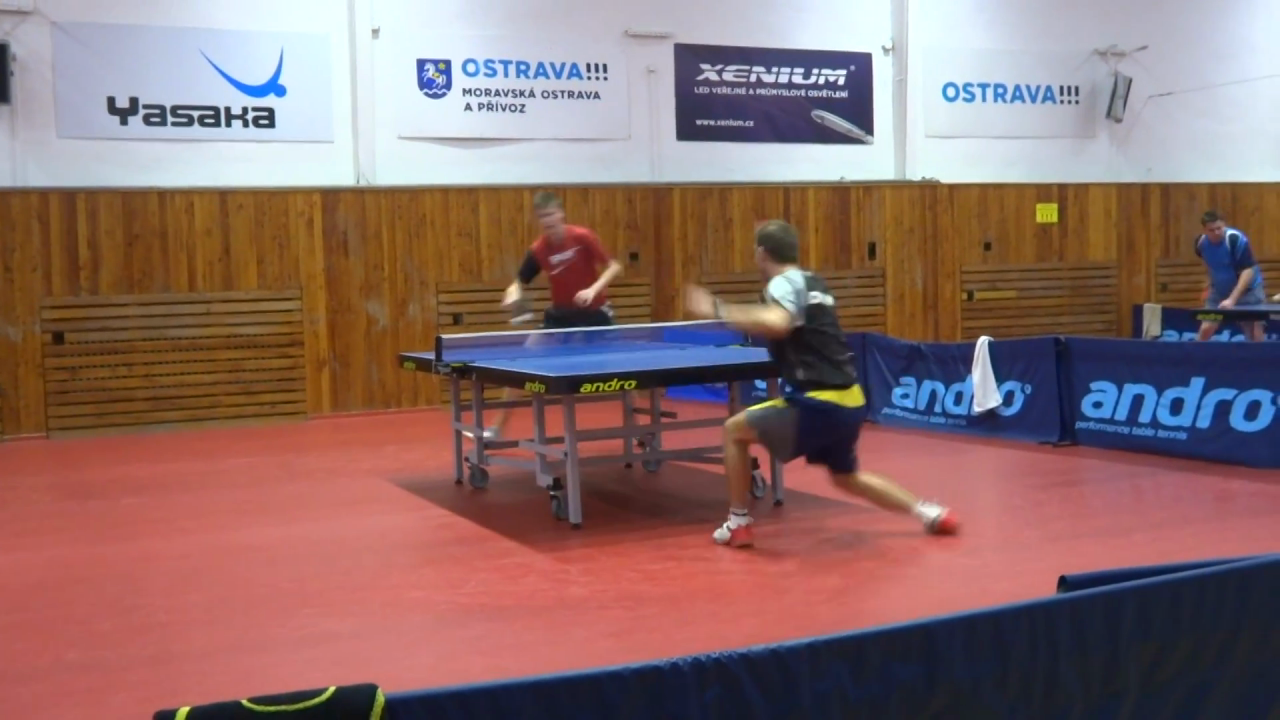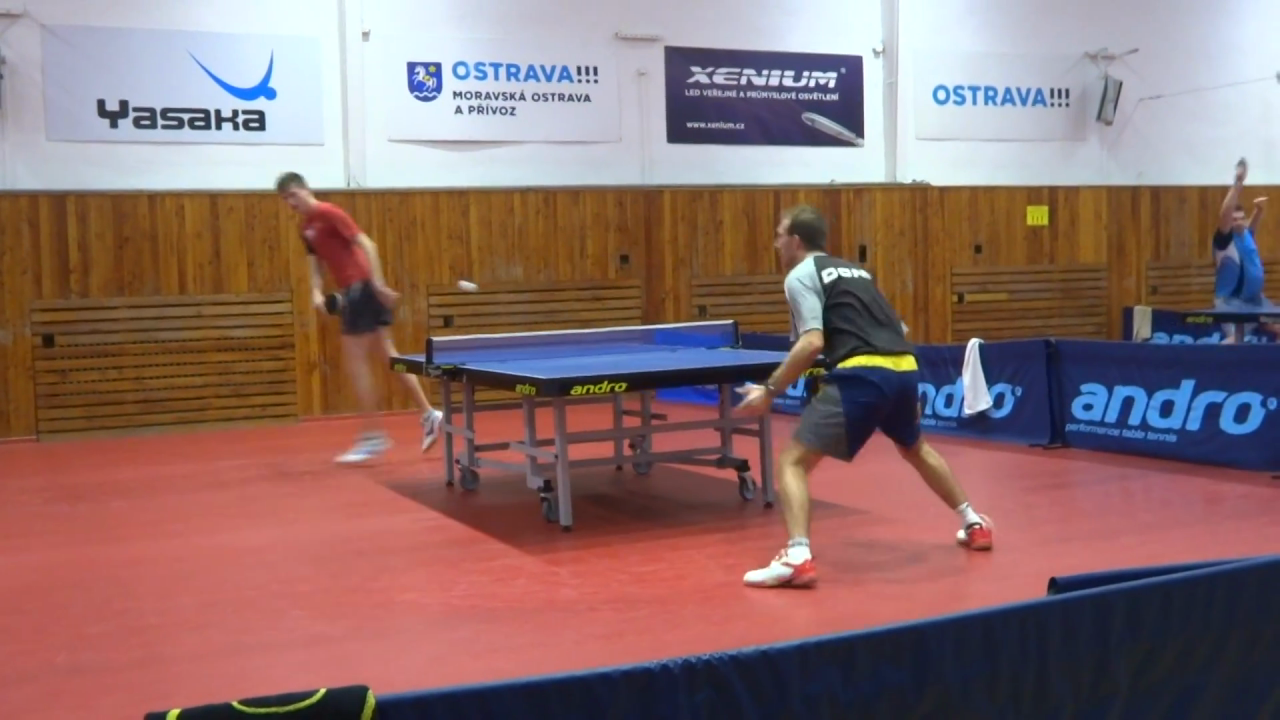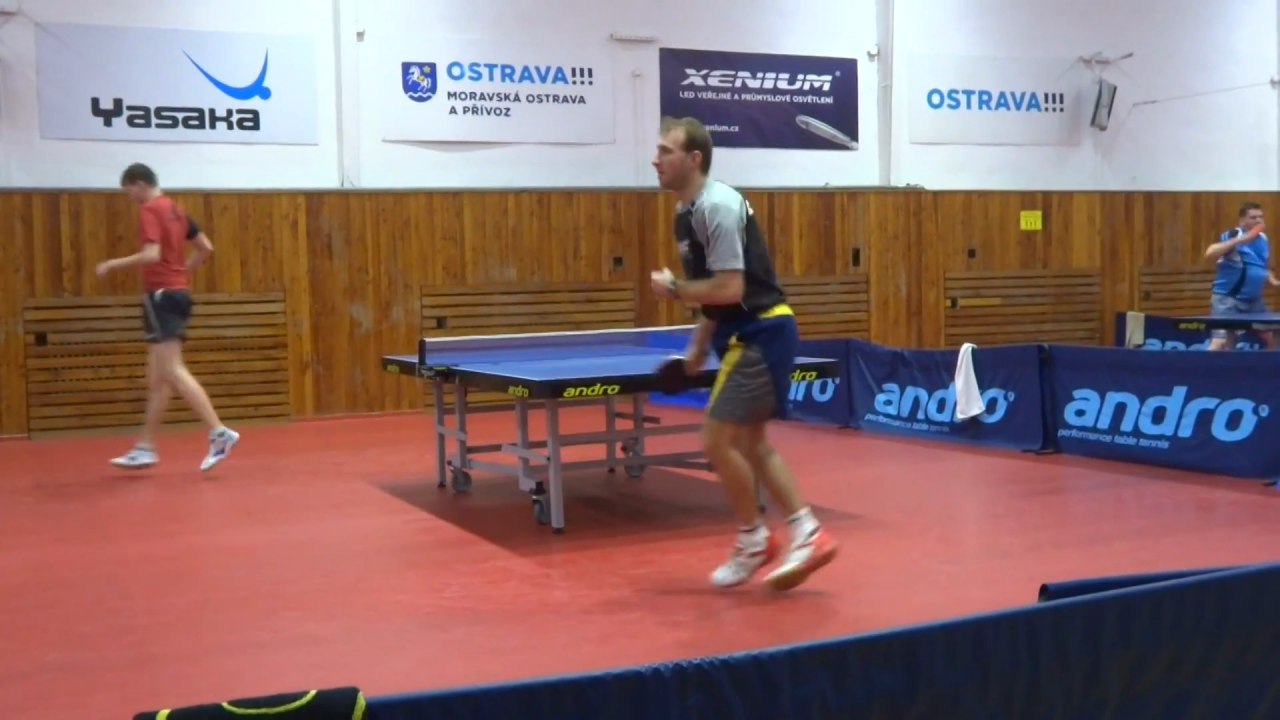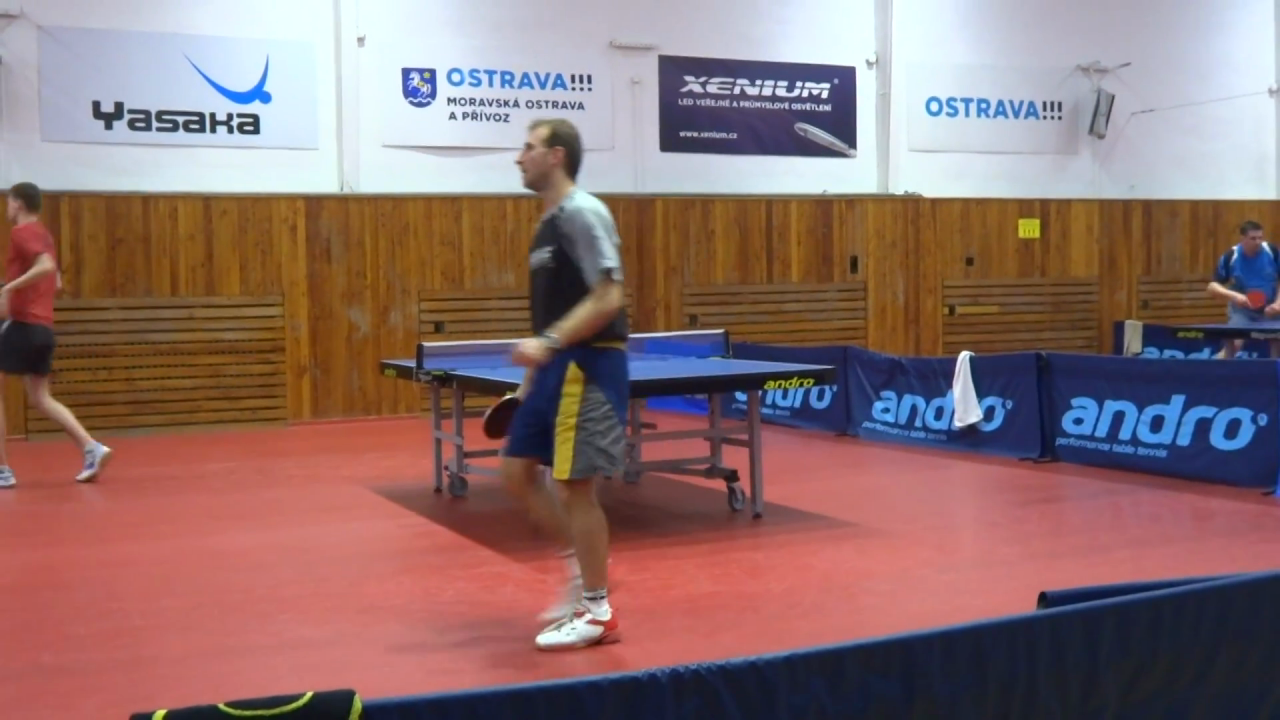
dt=0.5s
person 1, frame 1
left shoulder: (784, 283)
right shoulder: (815, 282)
left elbow: (776, 323)
left wrist: (719, 311)
left hip: (817, 406)
right hip: (849, 404)
left knee: (735, 432)
right knee: (846, 478)
left ankle: (738, 524)
right ankle: (933, 513)
person 1, frame 2
left shoulder: (801, 276)
right shoulder: (857, 272)
left elbow: (812, 344)
left wrist: (769, 391)
left hip: (861, 377)
right hip: (904, 371)
left knee: (791, 462)
right knee: (915, 450)
left ankle: (797, 556)
right ankle: (973, 524)
person 1, frame 3
left shoulder: (718, 206)
right shoulder: (689, 209)
left elbow: (729, 290)
left wrist: (672, 288)
right wrist: (700, 342)
left hip: (759, 333)
right hip: (740, 335)
left knee: (718, 439)
right knee: (752, 439)
left ankle: (753, 538)
right ankle: (809, 534)
person 1, frame 4
left shoulder: (583, 212)
right shoulder: (551, 222)
left elbow: (609, 297)
left wrist: (548, 342)
right wrist: (535, 375)
left hip: (587, 367)
right hip: (556, 370)
left knee: (575, 485)
right knee: (516, 474)
left ankle: (596, 610)
right ankle: (585, 570)
person 2, frame 1
left shoulder: (583, 237)
right shoulder: (538, 251)
left elbow: (614, 267)
right elbow: (518, 285)
left wrist: (594, 289)
right wrist: (512, 297)
left hip: (594, 311)
right hip: (560, 313)
right ankle: (494, 429)
person 2, frame 2
left shoulder: (327, 212)
right shoulder: (307, 226)
left elbow: (365, 243)
right elbow: (316, 262)
left wrist: (379, 284)
right wrist: (316, 292)
left hip: (360, 288)
right hip: (353, 291)
left knee: (355, 363)
right knee: (388, 358)
left ankle: (372, 437)
right ankle: (429, 415)
person 2, frame 3
left shoulder: (149, 210)
right shoulder: (176, 210)
left elbow: (152, 254)
right elbow: (206, 247)
left wrist: (113, 265)
left hip: (163, 294)
right hip: (178, 293)
left knee: (172, 371)
right knee: (156, 376)
left ankle: (218, 432)
right ankle: (144, 448)
person 2, frame 4
right shoulder: (43, 234)
left elbow: (45, 265)
right elbow: (56, 283)
right hip: (43, 326)
right knee: (41, 399)
right ankle: (91, 448)
